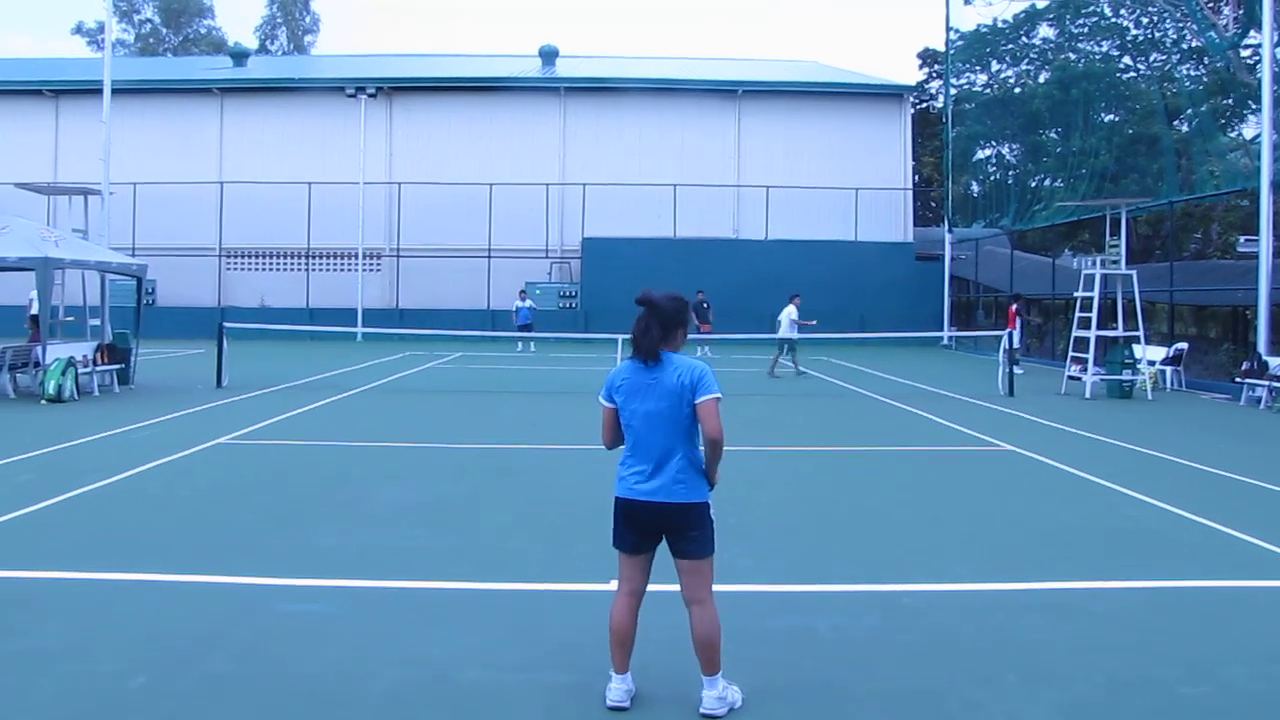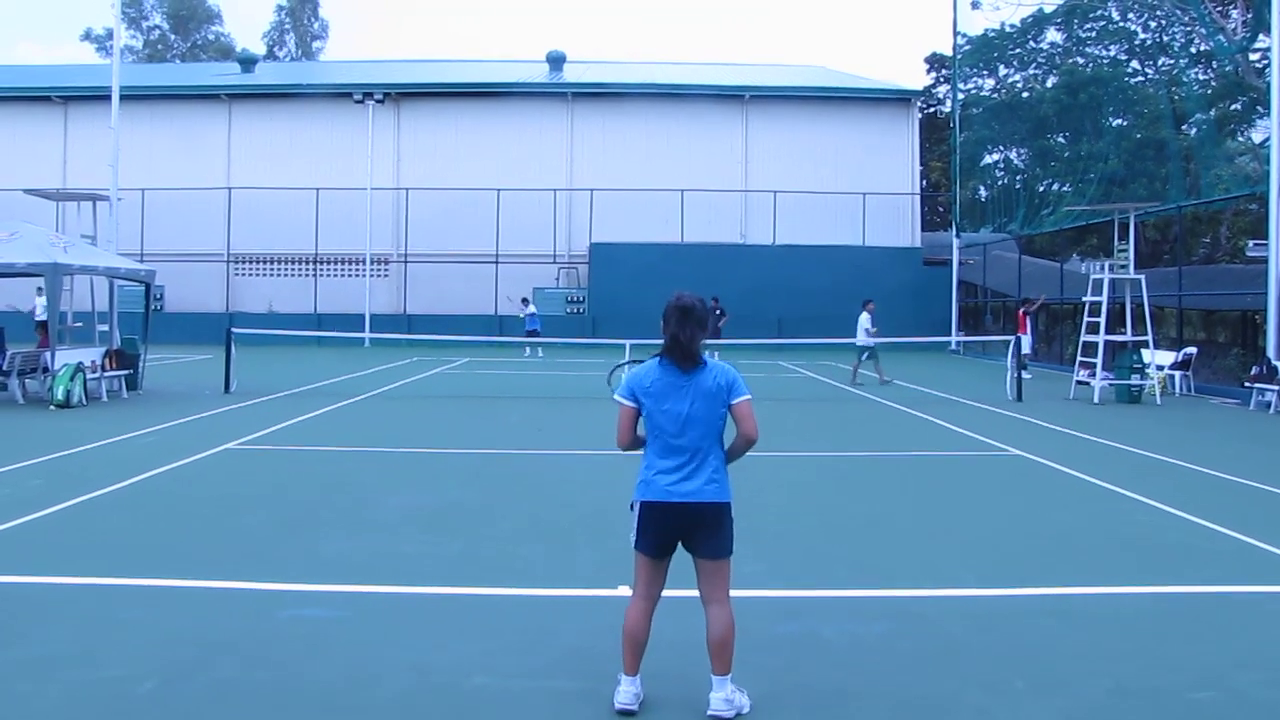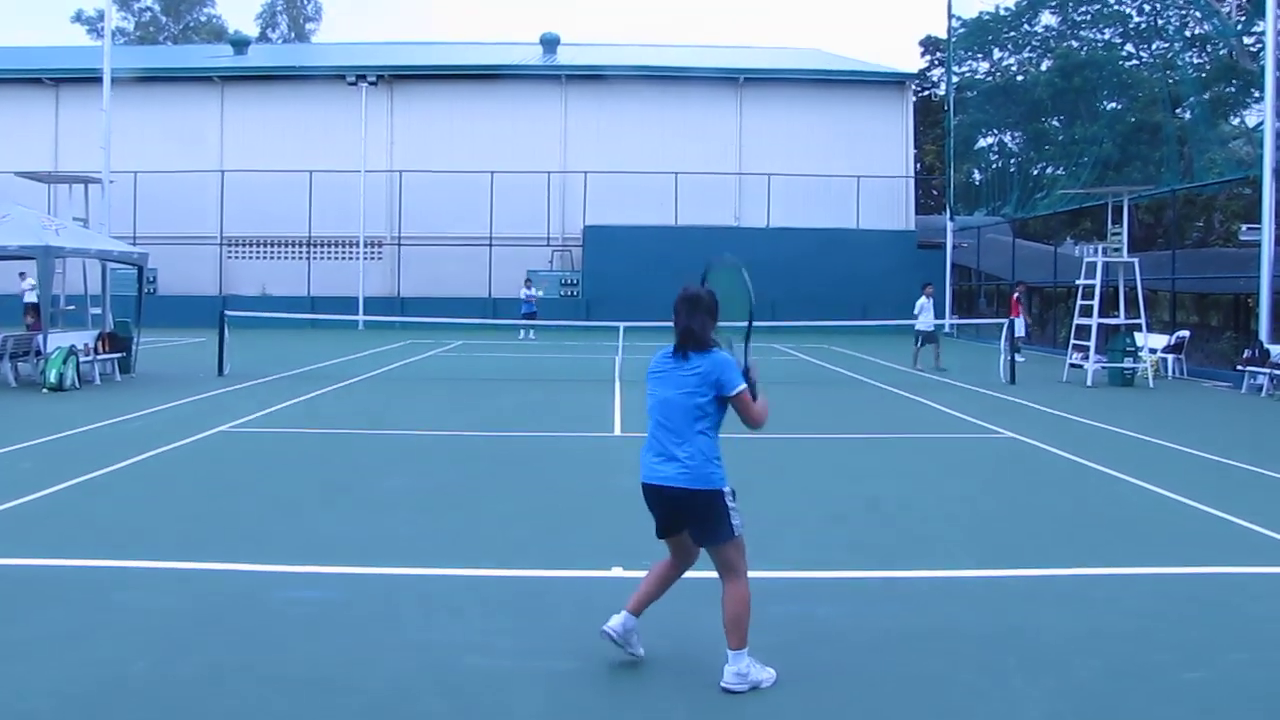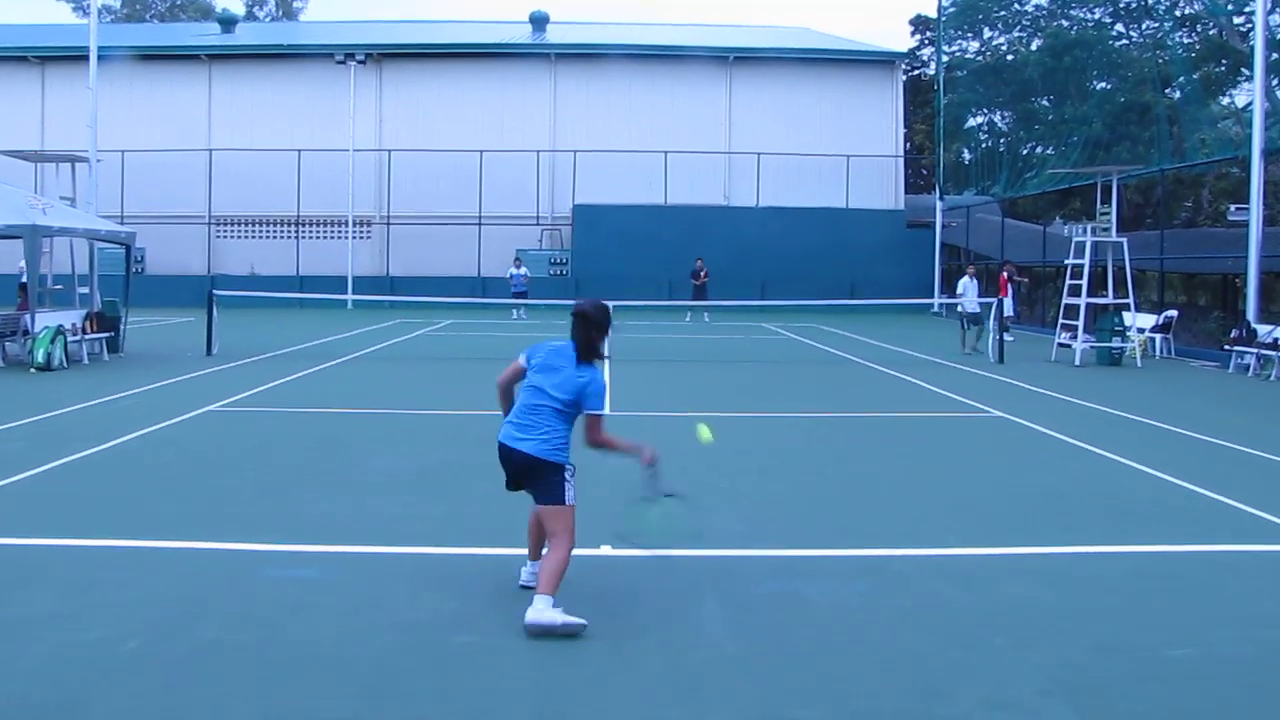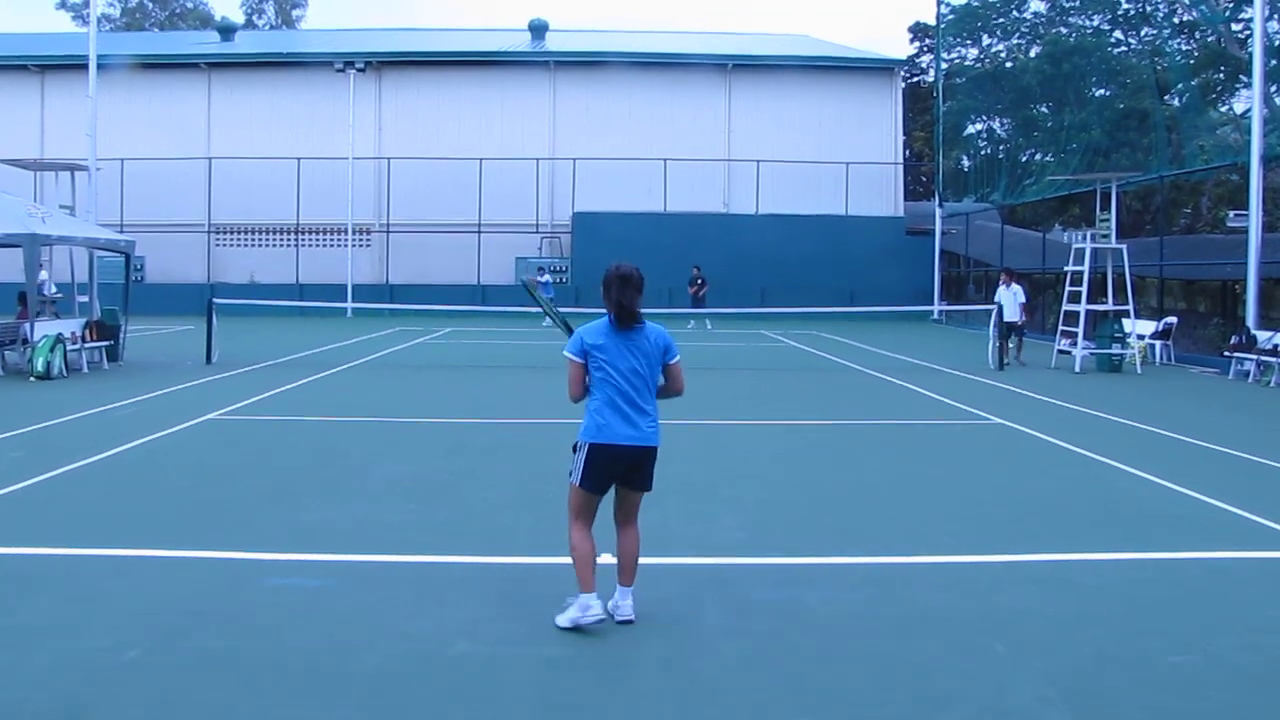
dt=1s
person 1, frame 1
left shoulder: (619, 375)
right shoulder: (696, 373)
left elbow: (610, 439)
right elbow: (714, 435)
right wrist: (710, 473)
left hip: (631, 499)
right hip: (685, 500)
left knee: (628, 592)
right knee: (699, 598)
left ankle: (620, 684)
person 1, frame 2
left shoulder: (640, 377)
right shoulder: (725, 376)
left elbow: (625, 440)
right elbow: (749, 435)
left hip: (655, 501)
right hip: (710, 502)
left knee: (643, 597)
right knee: (716, 600)
person 1, frame 3
left shoulder: (661, 362)
right shoulder: (718, 362)
right elbow: (754, 419)
right wrist: (763, 406)
left hip: (654, 481)
right hip: (699, 484)
left knee: (681, 556)
right knee: (734, 572)
left ankle: (624, 621)
right ankle: (738, 666)
person 1, frame 4
left shoulder: (545, 348)
right shoulder: (592, 379)
left elbow: (504, 382)
right elbow: (596, 440)
left wrist: (511, 413)
right wrist: (636, 450)
left hip: (509, 445)
right hip: (546, 457)
left knee: (544, 504)
right knee: (562, 537)
left ankle: (534, 569)
right ankle: (541, 608)
person 1, frame 5
left shoulder: (585, 336)
right shoulder: (660, 336)
left elbow: (576, 392)
right elbow: (676, 387)
left hip: (599, 441)
right hip: (643, 444)
left knee: (579, 522)
right knee: (627, 522)
left ankle: (587, 600)
right ankle: (624, 600)
